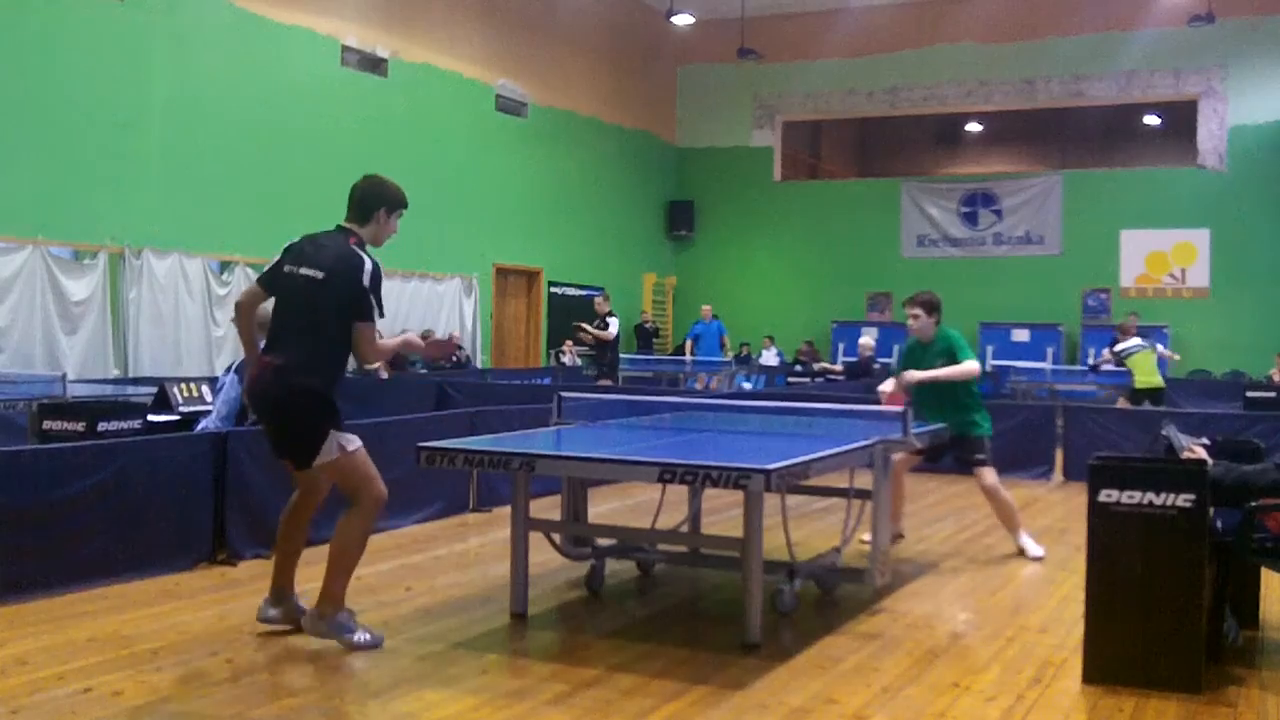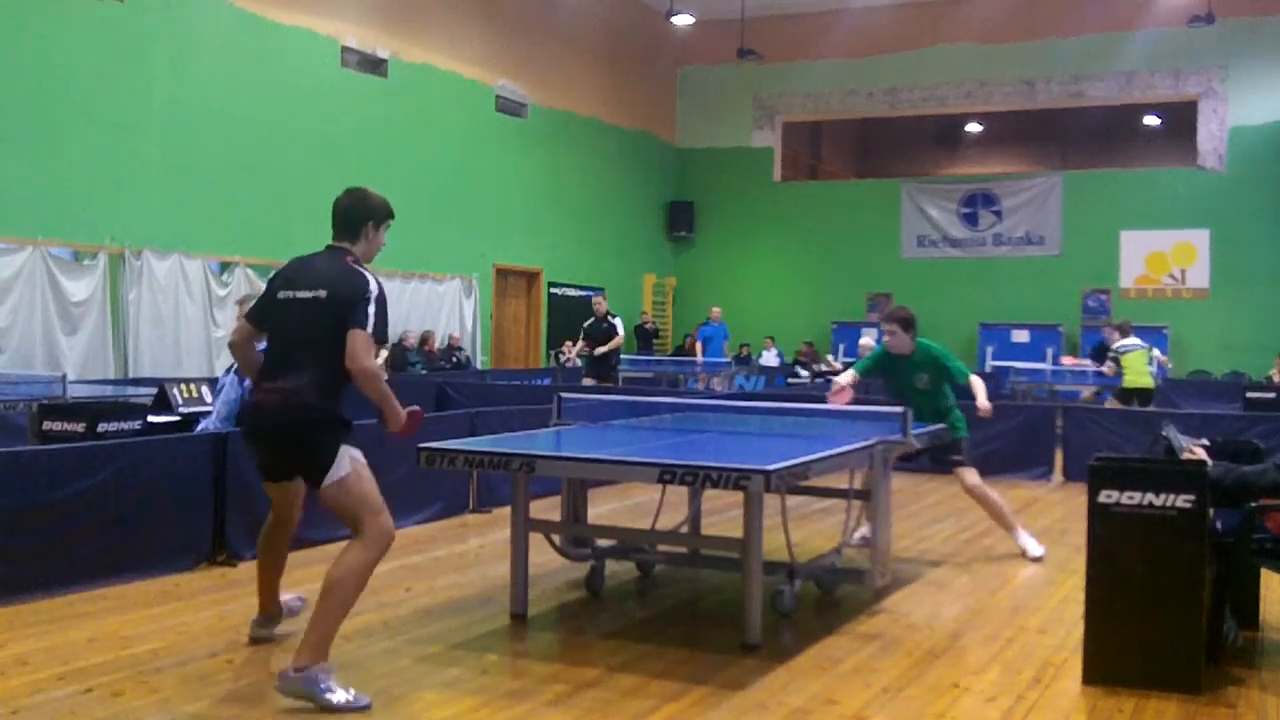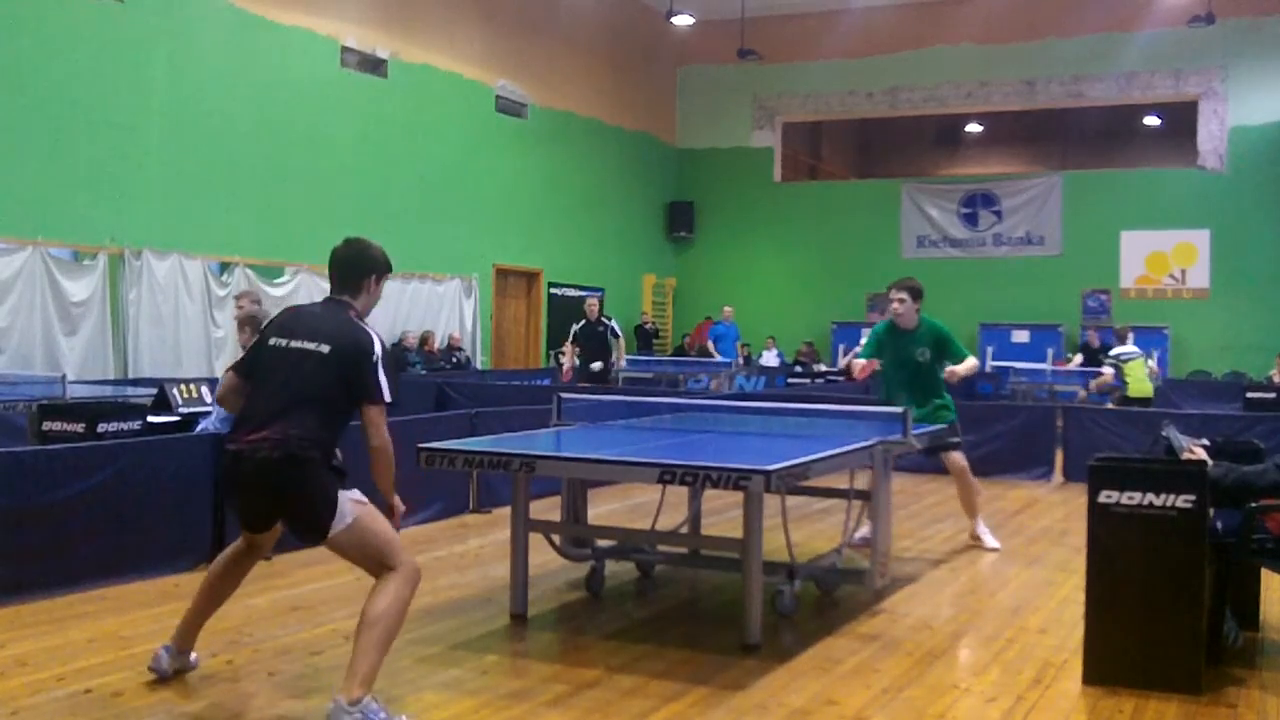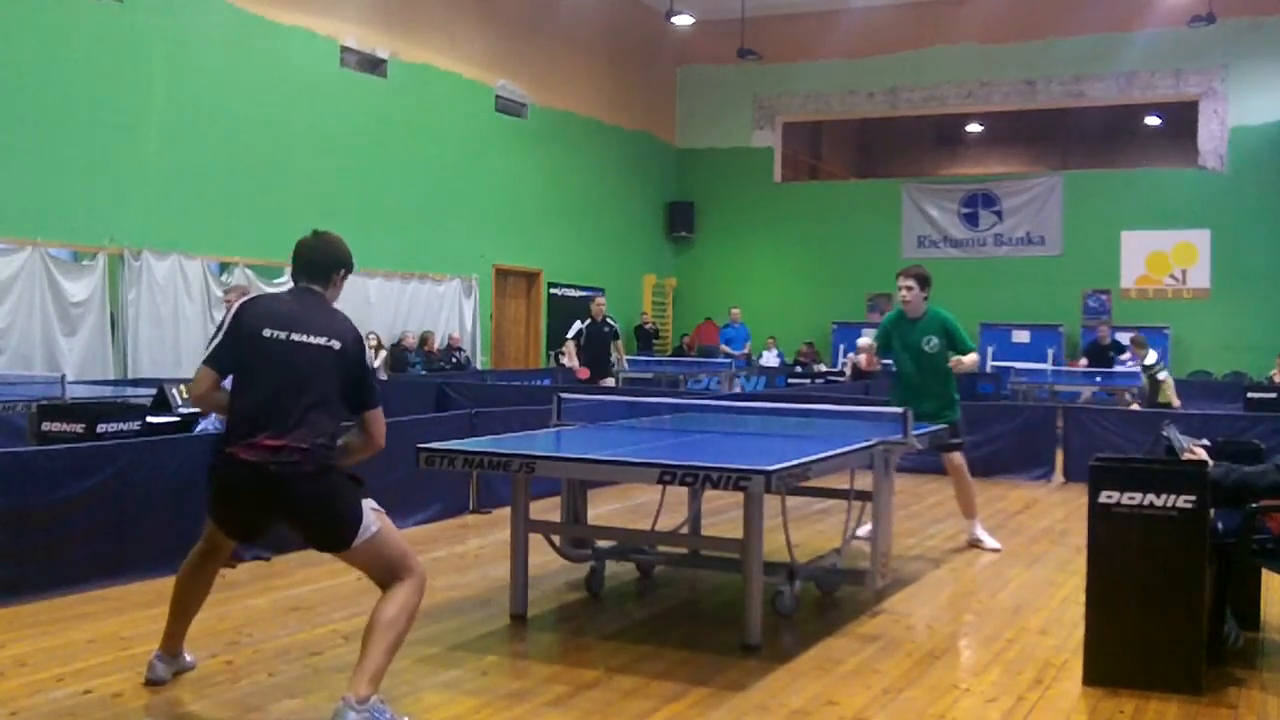
dt=0.3s
person 1, frame 1
left shoulder: (300, 249)
right shoulder: (360, 266)
left elbow: (244, 305)
right elbow: (367, 353)
left wrist: (256, 360)
right wrist: (404, 342)
left hip: (268, 386)
right hip: (300, 395)
left knee: (313, 490)
right knee: (370, 496)
left ankle: (280, 600)
right ankle: (329, 613)
person 1, frame 2
left shoulder: (291, 271)
right shoulder: (359, 281)
left elbow: (239, 341)
right elbow: (358, 361)
right wrist: (392, 409)
left hip: (262, 414)
right hip: (307, 419)
left knee: (285, 511)
right knee: (374, 530)
left ankle: (268, 610)
right ankle: (306, 667)
person 1, frame 3
left shoulder: (282, 320)
right shoulder: (364, 339)
left elbow: (227, 394)
right elbow: (376, 440)
right wrist: (390, 498)
left hip: (241, 462)
right hip: (295, 467)
left knee: (253, 544)
right knee: (400, 569)
left ankle: (175, 649)
person 1, frame 4
left shoulder: (249, 311)
right shoulder: (347, 333)
left elbow: (202, 392)
right elbow: (375, 439)
left hip: (239, 469)
right hip: (312, 475)
left knee: (211, 549)
right knee: (407, 577)
left ankle: (167, 656)
person 2, frame 1
left shoulder: (951, 339)
right shoulder: (911, 348)
left elbow: (973, 369)
right elbow: (903, 388)
left wrist: (924, 375)
right wrist: (890, 385)
left hip: (968, 422)
right hip: (932, 422)
left knee: (989, 484)
right knee: (894, 464)
left ankle: (1021, 537)
right ankle: (893, 527)
person 2, frame 2
left shoulder: (932, 354)
right shoulder: (881, 355)
left elbow: (971, 378)
right elbow: (854, 374)
left wrist: (981, 398)
right wrist: (844, 379)
left hip: (945, 424)
left knee: (973, 485)
left ankle: (1021, 536)
right ankle: (872, 526)
person 2, frame 3
left shoulder: (935, 330)
right shoulder: (882, 331)
left elbow: (973, 362)
right elbow: (863, 368)
left wrist: (960, 370)
right wrist: (858, 365)
left hip: (935, 408)
left knee: (959, 467)
left ankle: (978, 527)
right ankle: (871, 525)
person 2, frame 4
left shoulder: (943, 321)
right shoulder: (890, 322)
left elbow: (974, 357)
right elbow: (876, 360)
left wrist: (964, 363)
right wrist: (867, 360)
left hip: (942, 407)
right hip: (904, 406)
left knee: (957, 465)
left ankle: (975, 531)
